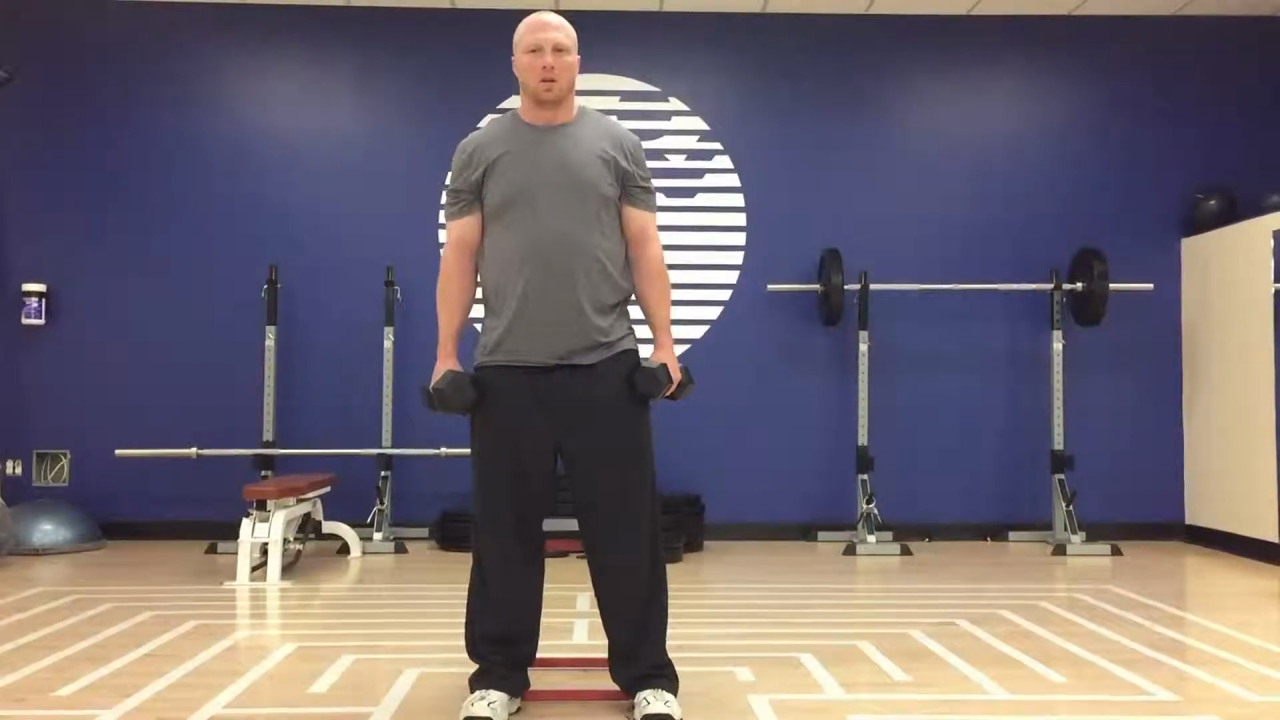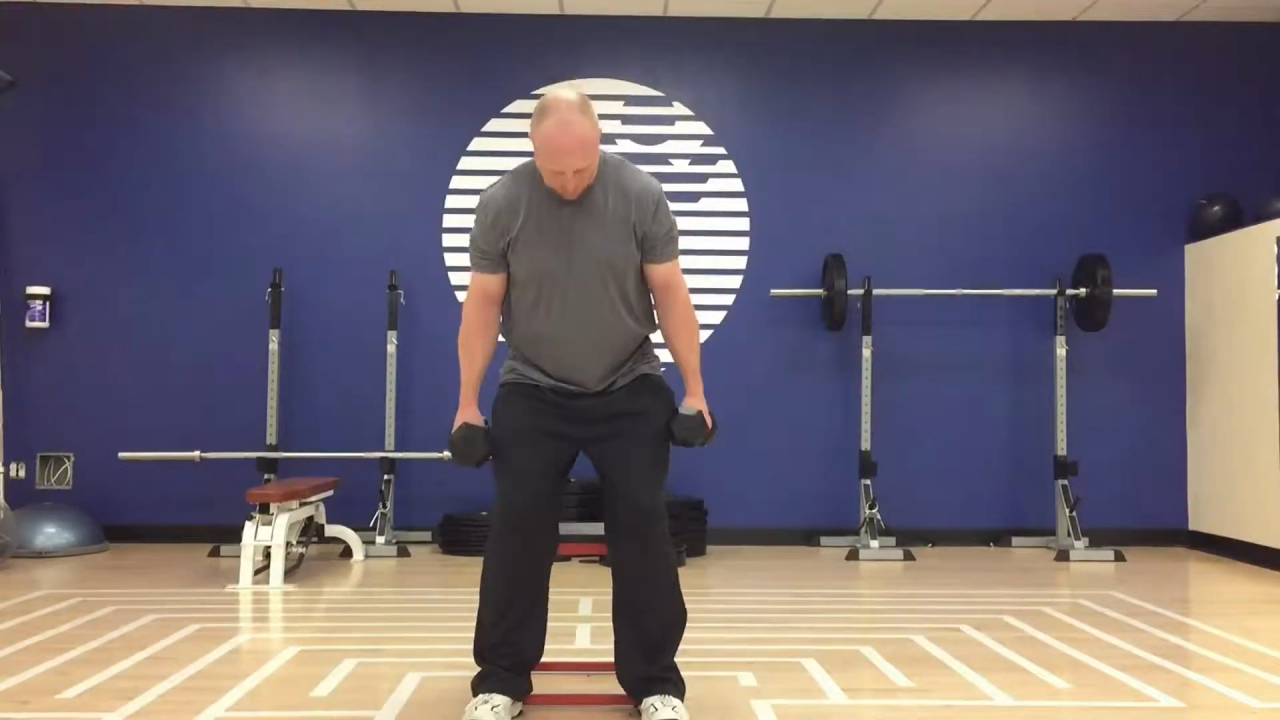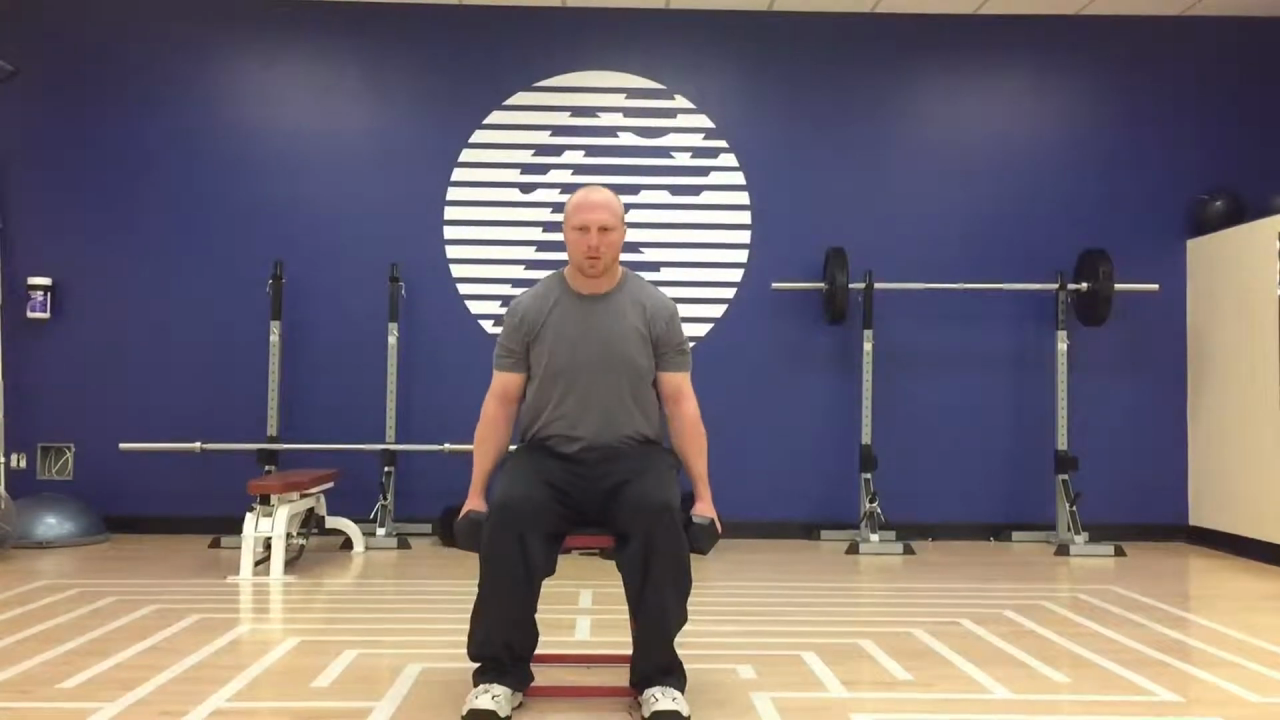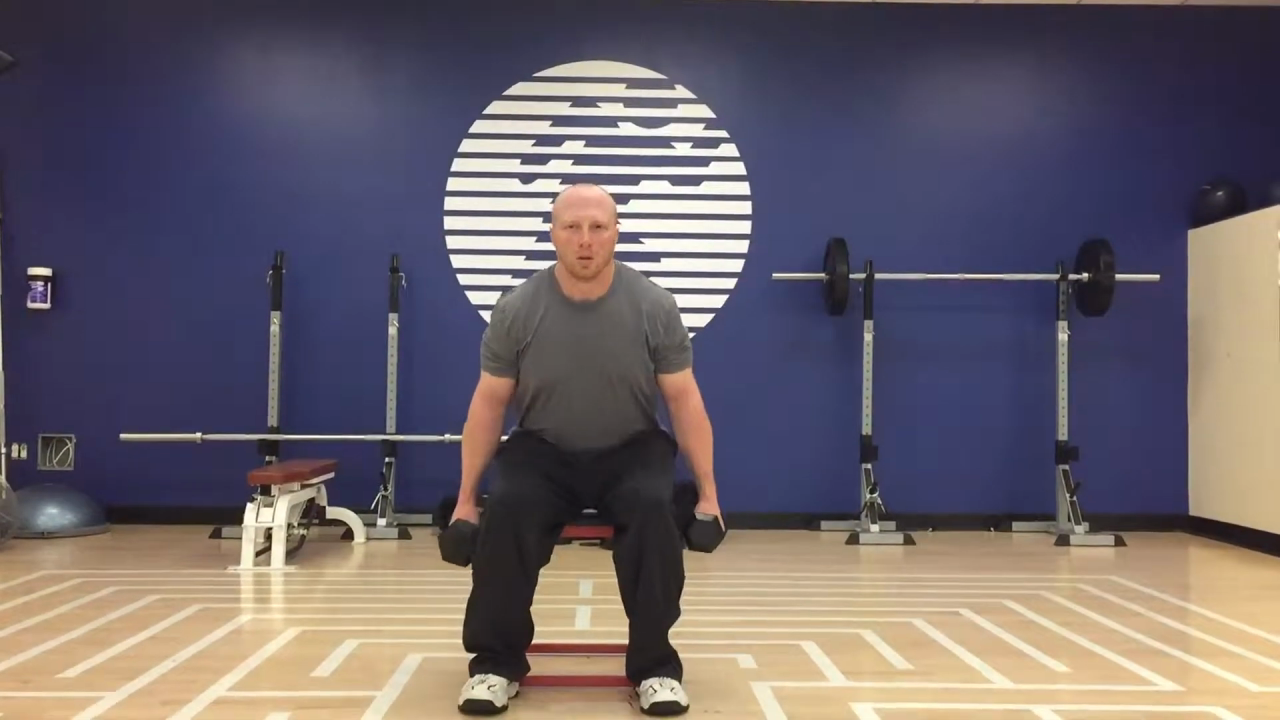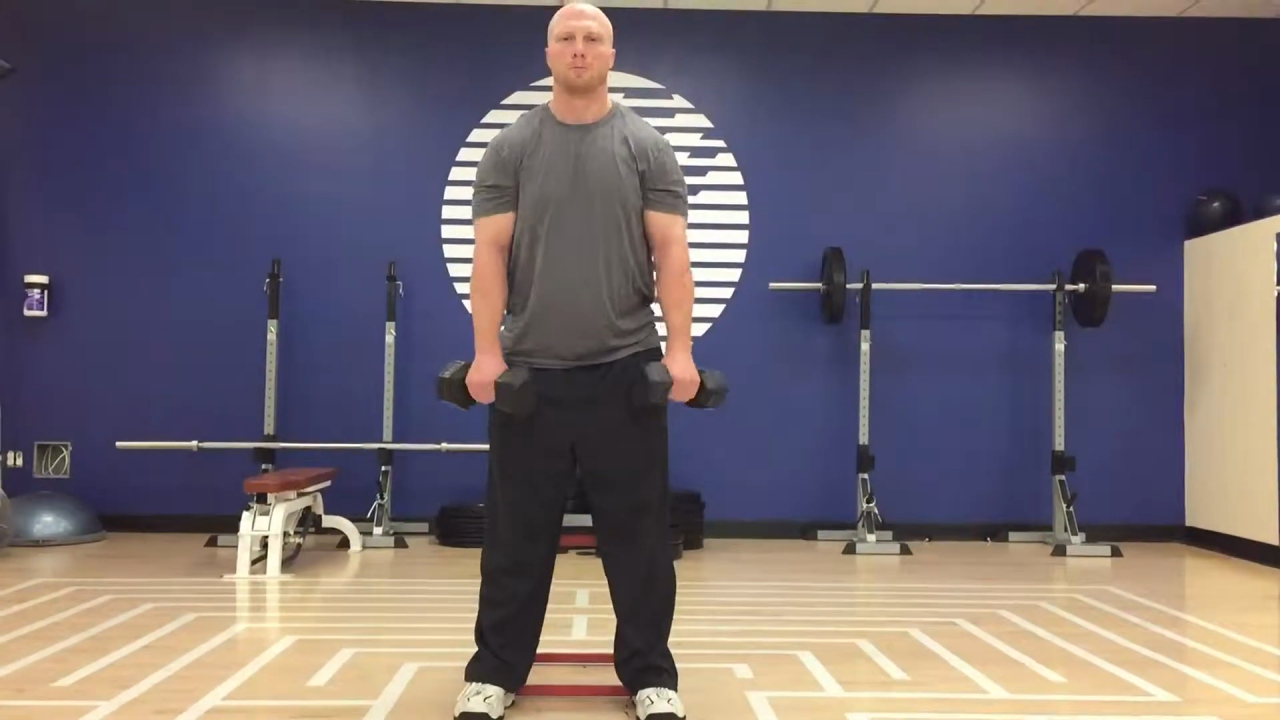
dt=1s
person 1, frame 1
left shoulder: (616, 144)
right shoulder: (480, 150)
left elbow: (644, 249)
right elbow: (459, 256)
left wrist: (663, 342)
right wrist: (446, 352)
left hip: (605, 367)
right hip: (508, 372)
left knee: (625, 527)
right knee: (505, 529)
person 1, frame 2
left shoulder: (640, 195)
right shoulder: (502, 203)
left elbow: (671, 295)
right elbow: (483, 305)
left wrist: (694, 389)
right wrist: (468, 399)
left hip: (629, 390)
right hip: (533, 391)
left knee: (641, 524)
right knee: (519, 526)
person 1, frame 3
left shoulder: (655, 309)
right shoulder: (528, 310)
left elbow: (680, 403)
right elbow: (501, 401)
left wrist: (703, 494)
right wrist: (476, 491)
left hip: (632, 460)
right hip: (547, 460)
left knee: (660, 515)
right knee: (508, 513)
left ankle: (658, 676)
right ankle: (499, 674)
person 1, frame 4
left shoulder: (654, 308)
right shoulder: (517, 311)
left elbow: (685, 401)
right elbow: (488, 405)
left wrist: (708, 492)
right wrist: (466, 498)
left hip: (631, 452)
right hip: (542, 453)
left knee: (652, 509)
right knee: (506, 510)
left ankle: (654, 665)
right ankle: (496, 663)
person 1, frame 5
left shoulder: (646, 146)
right shoulder: (510, 147)
left elbow: (670, 251)
right elbow: (491, 254)
left wrist: (679, 348)
right wrist: (488, 351)
left hip: (625, 368)
right hip: (531, 370)
left knee: (636, 526)
right knee: (518, 527)
